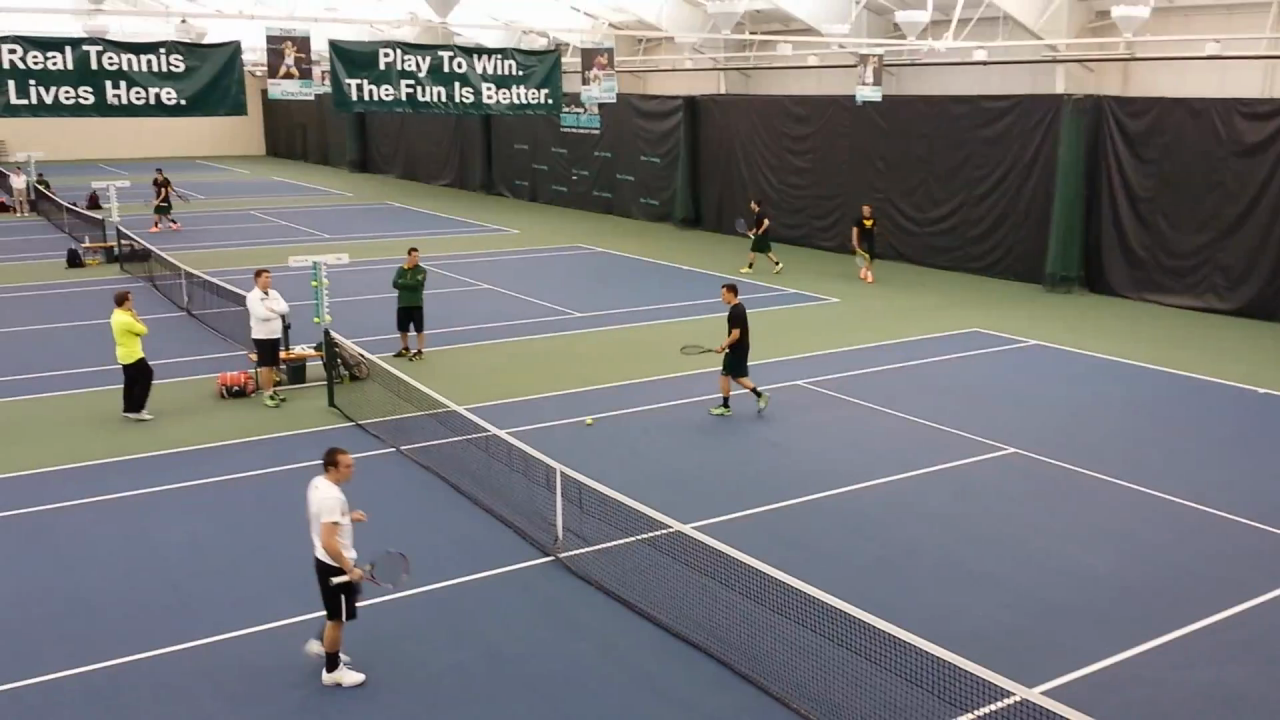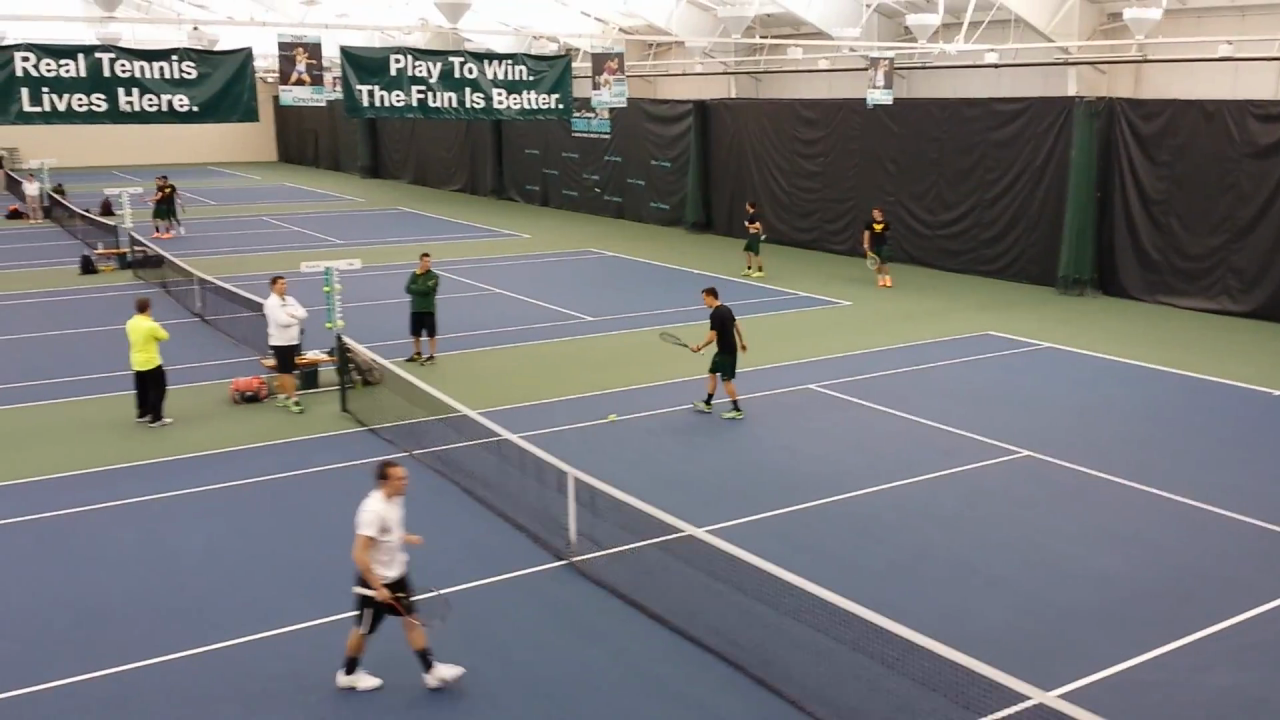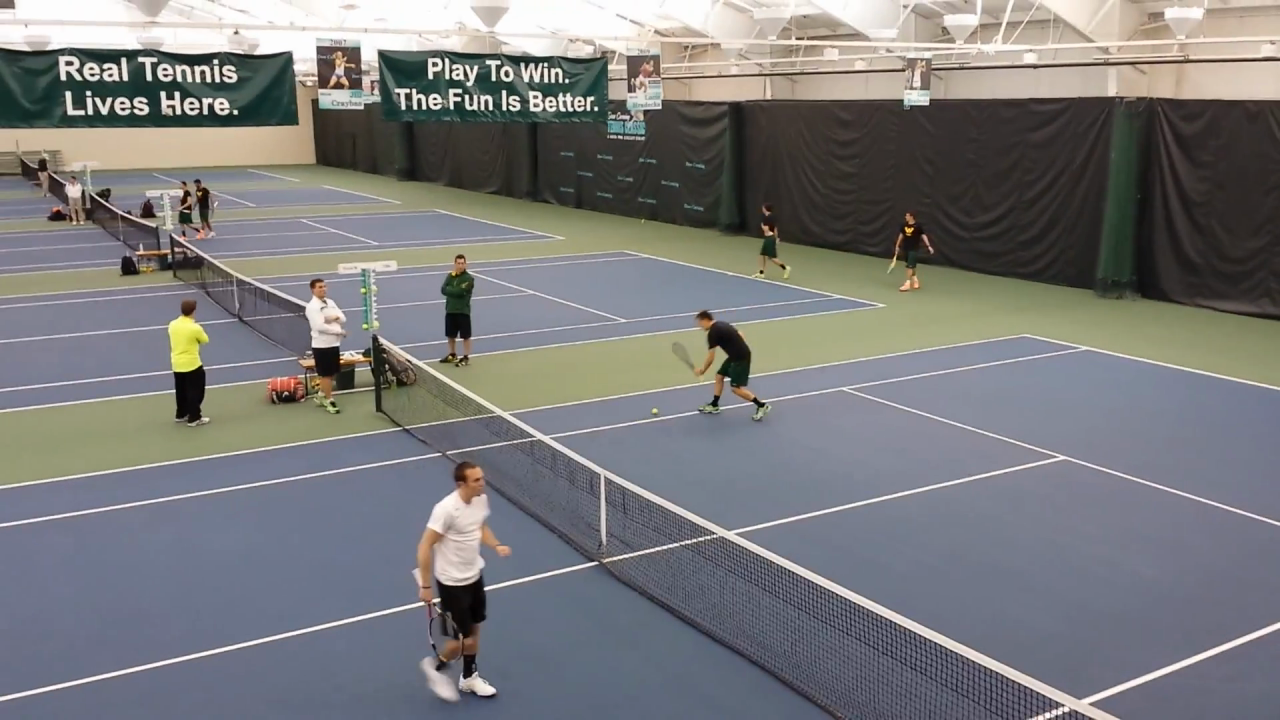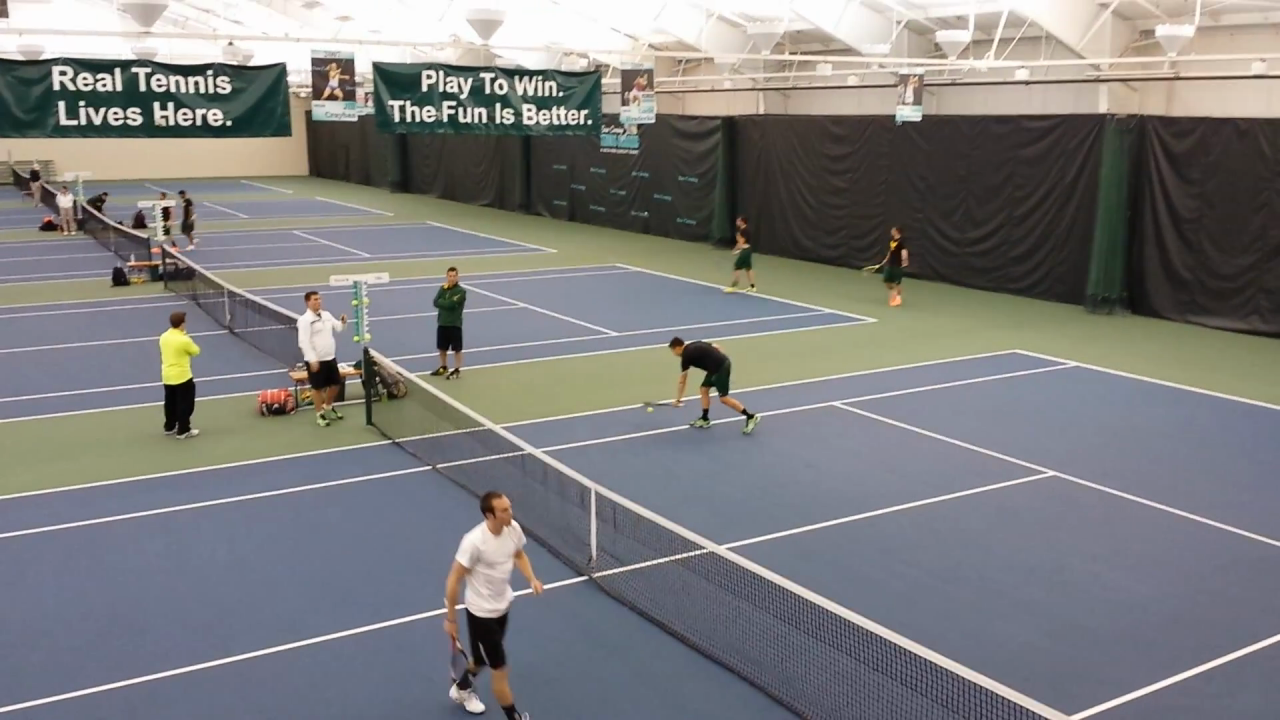
dt=0.3s
person 1, frame 1
left shoulder: (318, 483)
right shoulder: (332, 497)
right elbow: (328, 542)
left wrist: (348, 516)
right wrist: (350, 569)
left hip: (326, 560)
right hip: (334, 564)
left knee: (337, 604)
right knee: (338, 619)
left ankle: (320, 645)
right ankle: (332, 670)
person 1, frame 2
left shoulder: (395, 500)
right shoulder: (374, 511)
right elbow: (360, 554)
left wrist: (404, 538)
right wrist: (377, 587)
left hip: (398, 572)
right hip: (378, 580)
left knee: (411, 621)
right knee: (365, 629)
left ankle: (432, 671)
right ankle: (348, 674)
person 1, frame 3
left shoulder: (481, 500)
right shoulder: (446, 509)
right elbow: (425, 547)
left wrist: (496, 545)
right wrist: (425, 586)
left hip: (474, 576)
right hip: (452, 583)
left knee: (474, 628)
right knee: (465, 639)
left ankle: (469, 676)
right ankle: (437, 667)
person 1, frame 4
left shoulder: (514, 528)
right shoulder: (474, 541)
right elbow: (453, 581)
left wrist: (532, 580)
right wrist: (450, 618)
left hip: (503, 607)
right hip: (481, 614)
left knee: (484, 659)
right knee: (500, 669)
left ankle: (461, 688)
